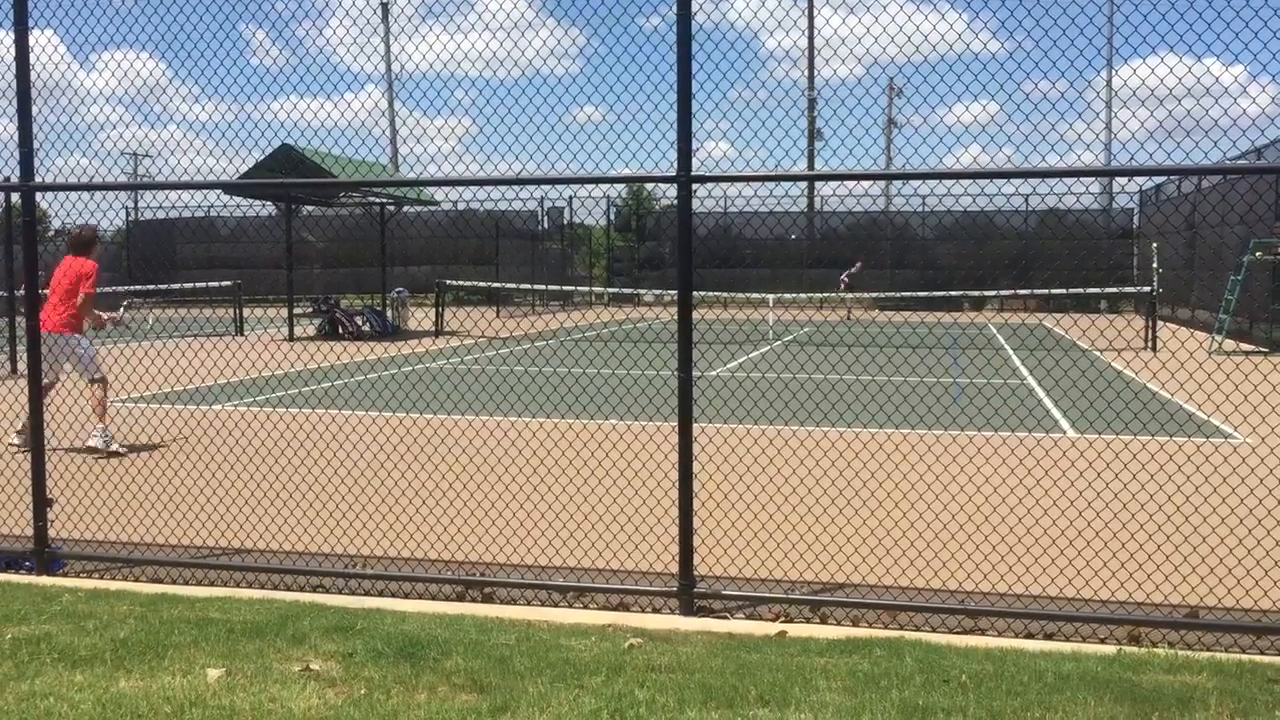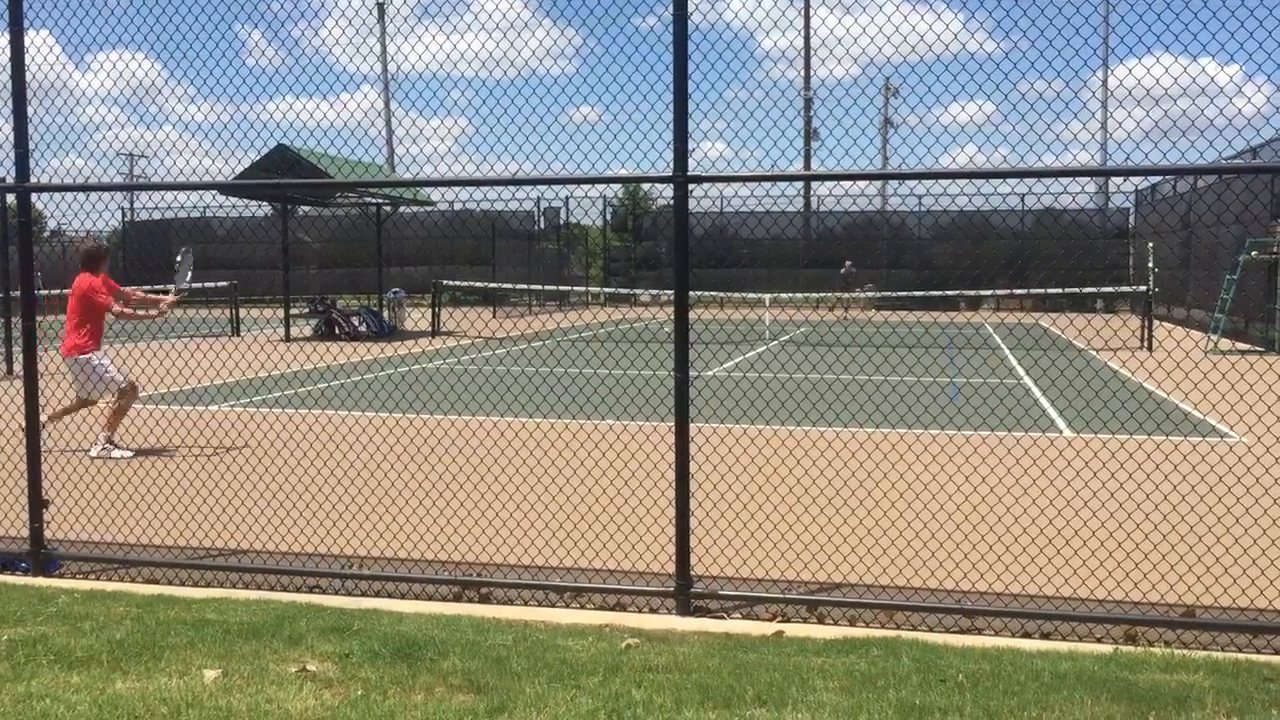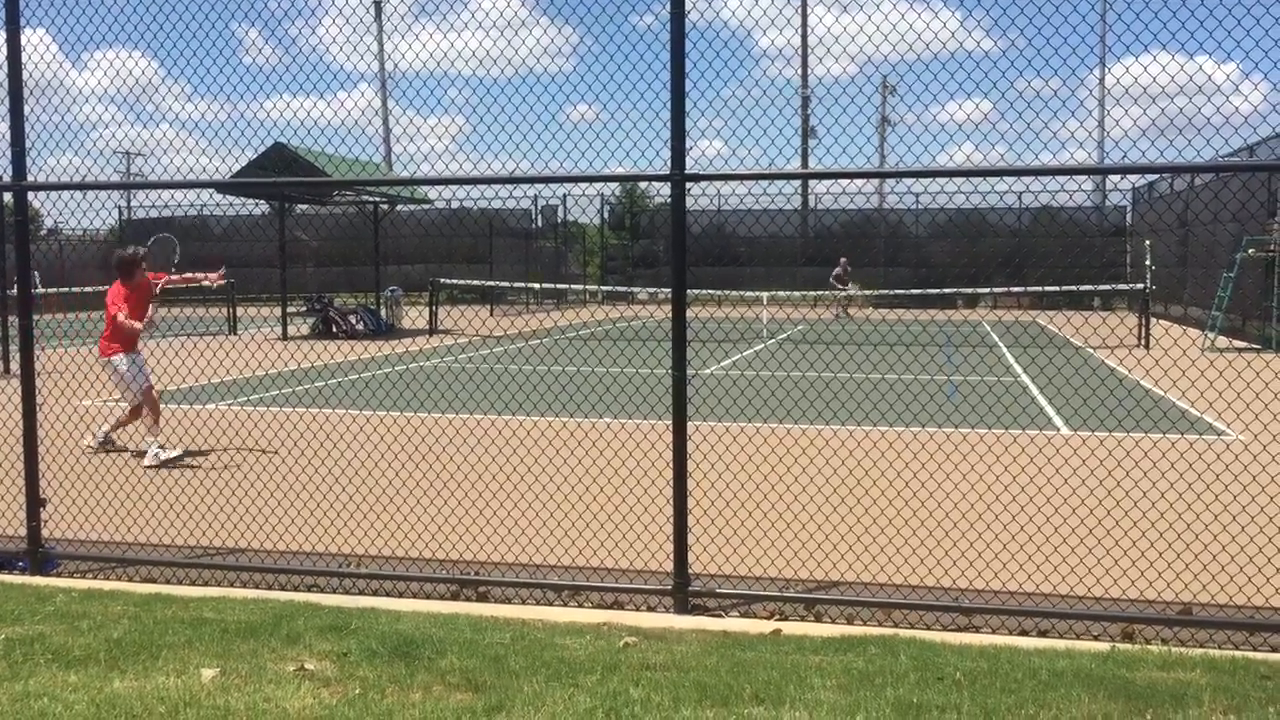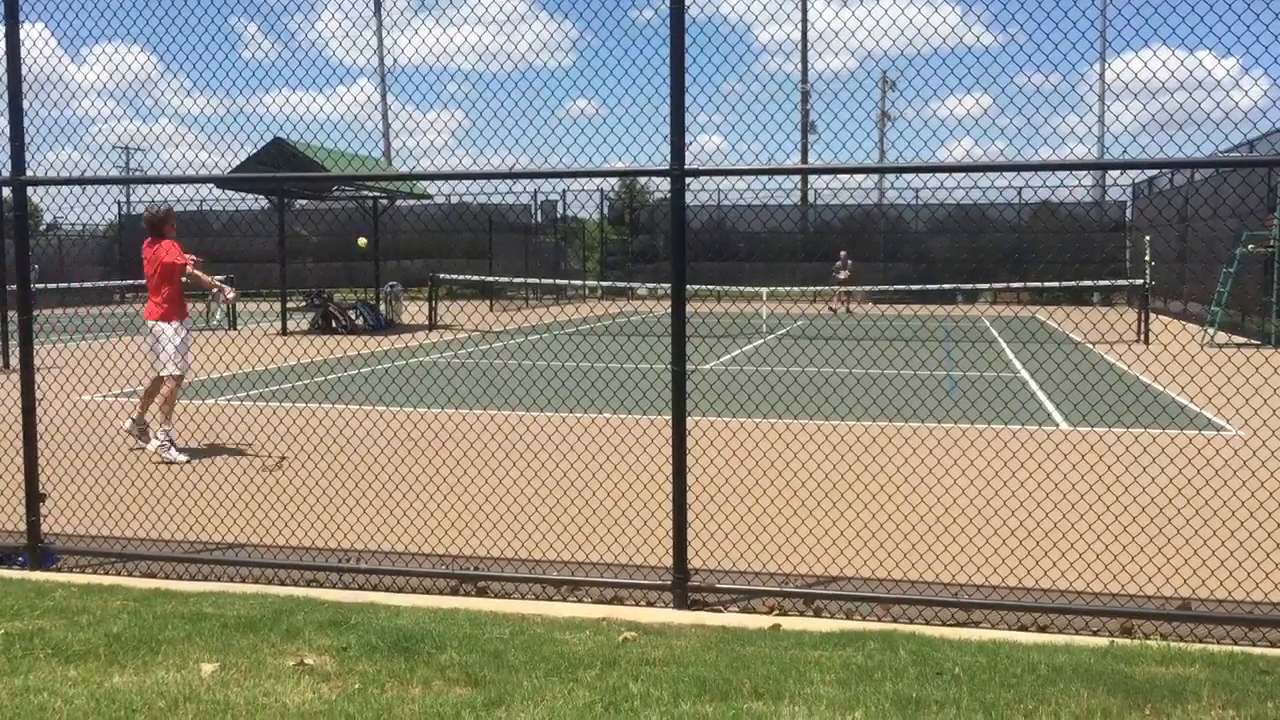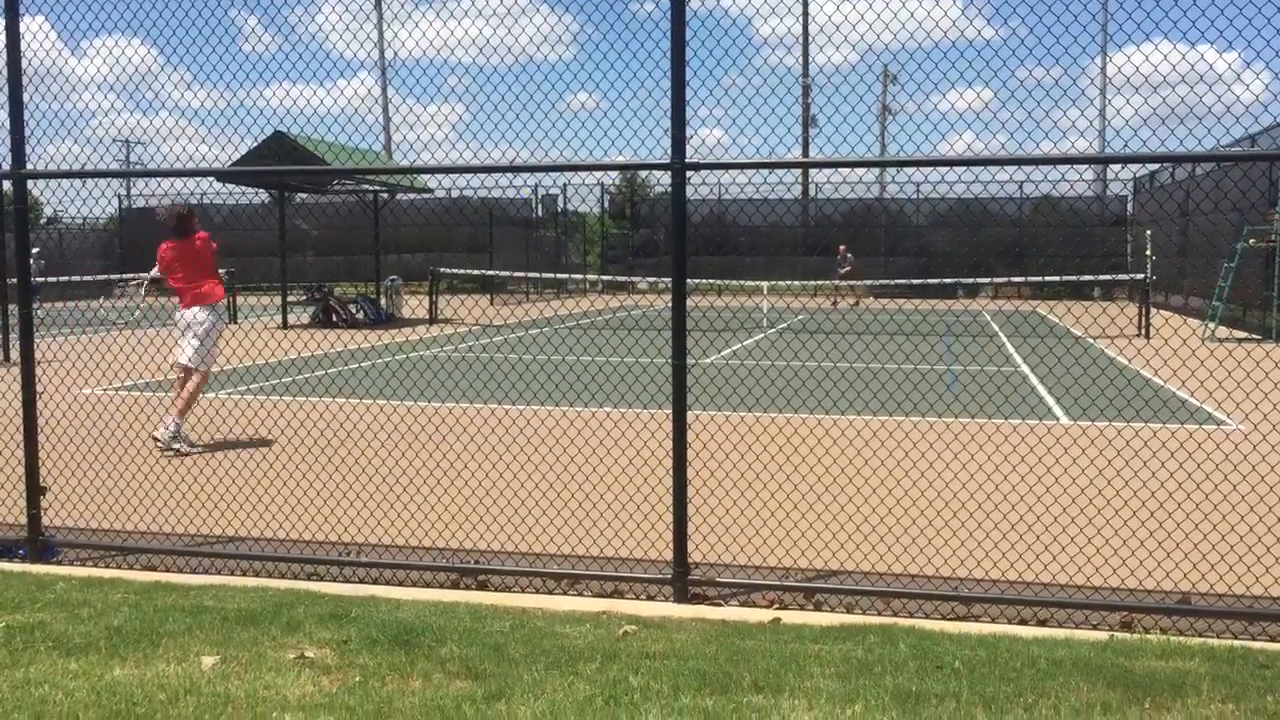
dt=0.3s
person 1, frame 1
left shoulder: (65, 262)
right shoulder: (90, 266)
right elbow: (83, 303)
left wrist: (97, 316)
right wrist: (98, 320)
left hip: (46, 329)
right hip: (67, 331)
left knee: (45, 384)
right knee: (98, 379)
left ankle: (22, 432)
right ankle: (100, 435)
person 1, frame 2
left shoulder: (98, 279)
right shoulder: (89, 283)
left elbow: (129, 295)
right elbow: (117, 311)
left wrist: (162, 300)
right wrist: (151, 314)
left hip: (77, 351)
right hip: (83, 352)
left knee: (85, 400)
right knee: (127, 390)
left ankle: (40, 424)
right ankle: (102, 445)
person 1, frame 3
left shoulder: (147, 281)
right shoulder: (116, 291)
left elbow: (178, 278)
right elbow: (122, 320)
left wrist: (207, 276)
right wrist: (138, 326)
left hip: (131, 352)
right hip: (115, 353)
left knee: (141, 404)
right knee: (149, 395)
left ankle: (102, 436)
right ankle: (155, 448)
person 1, frame 4
left shoulder: (149, 246)
right shoulder: (167, 247)
right elbow: (190, 271)
left wrist: (186, 258)
right wrist: (220, 287)
left hip: (159, 319)
right hip: (165, 320)
left knee: (165, 375)
right knee: (173, 377)
left ankle: (138, 420)
right ankle: (163, 440)
person 1, frame 5
left shoulder: (164, 250)
right shoulder: (203, 239)
left elbow: (165, 278)
left hip: (186, 312)
right hip: (207, 310)
left knee: (186, 371)
right knee: (200, 373)
left ankle: (171, 429)
right ankle: (170, 427)
